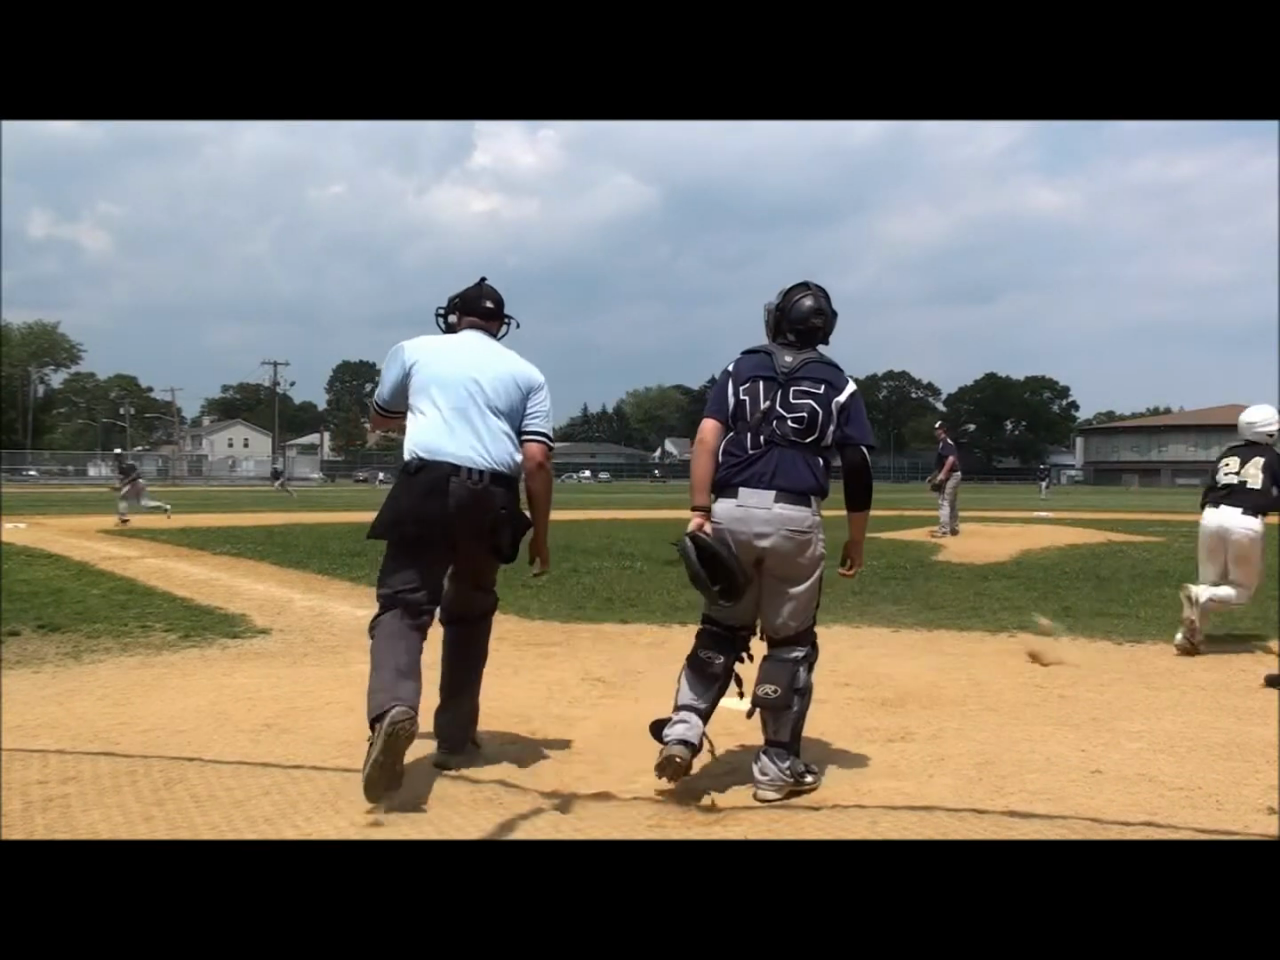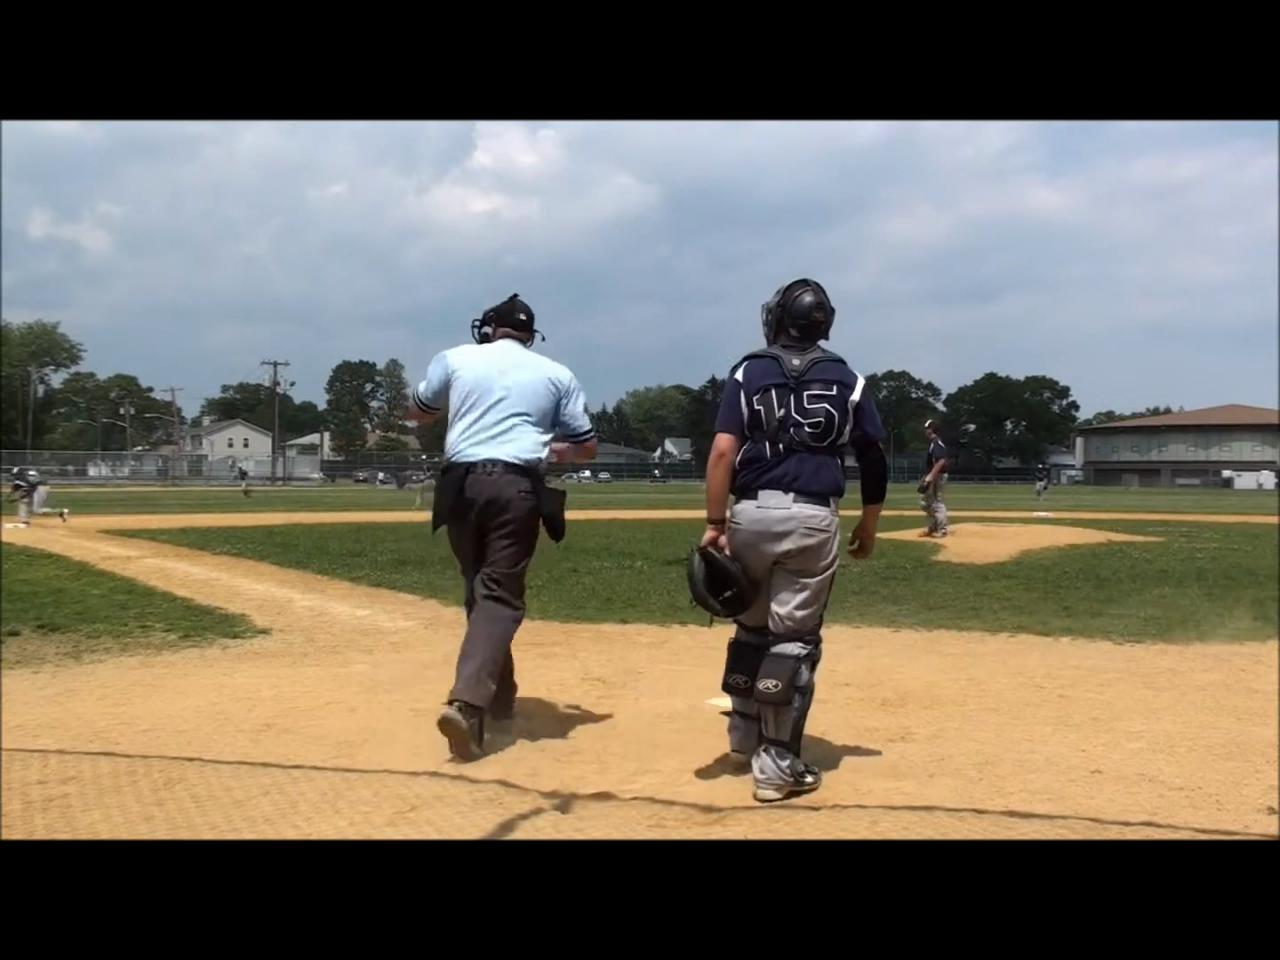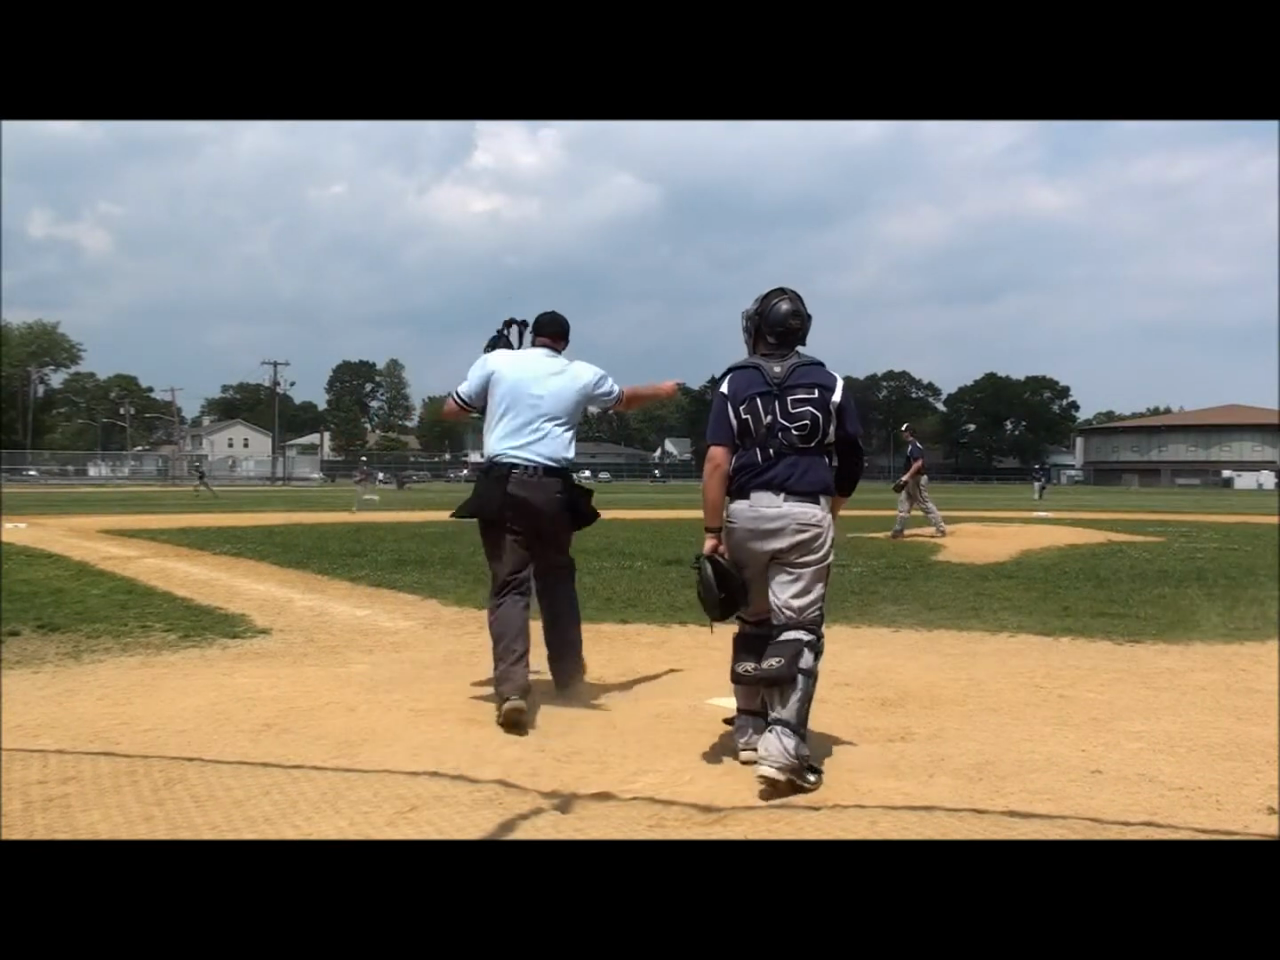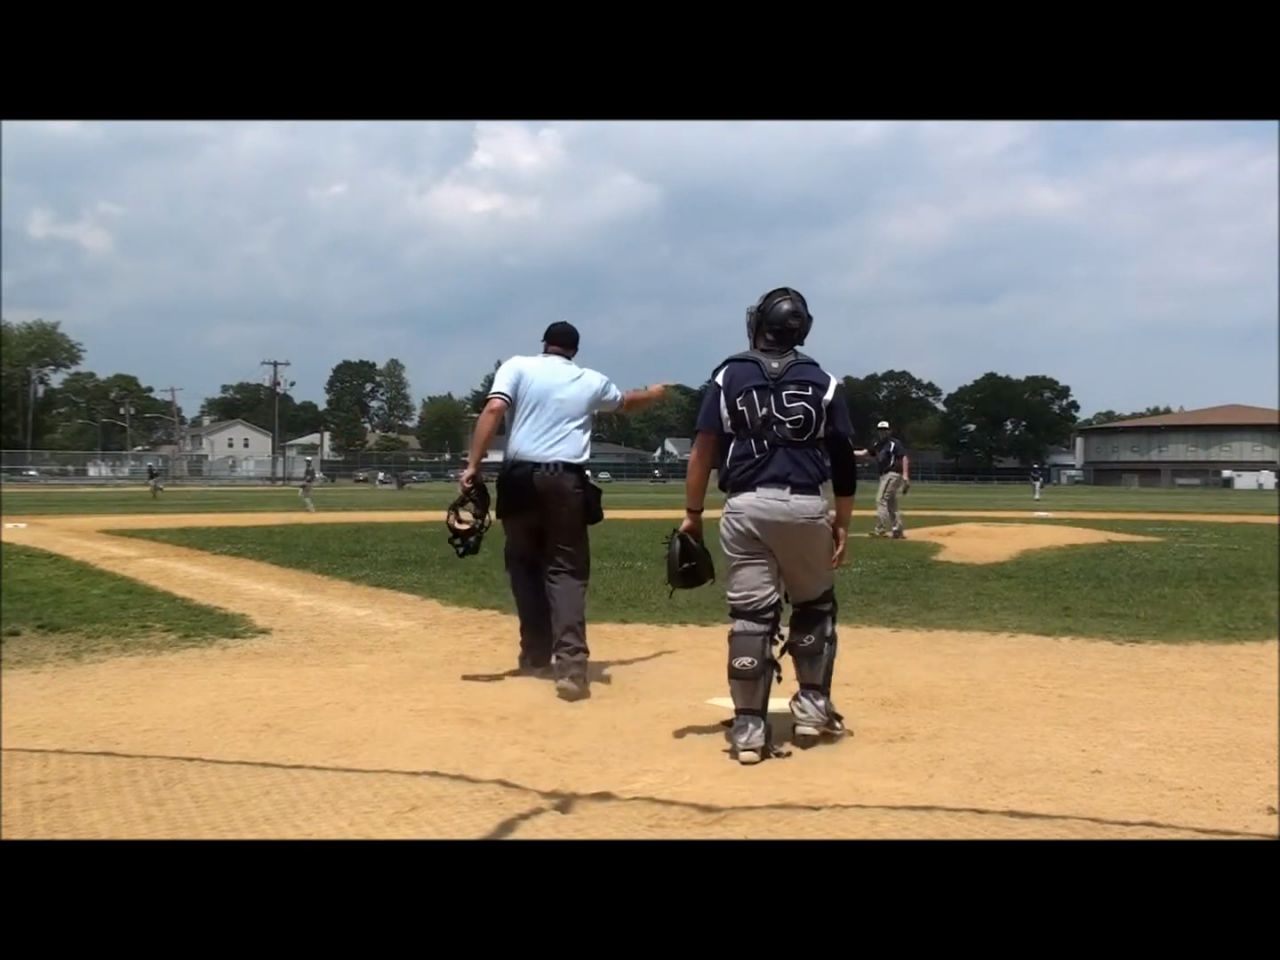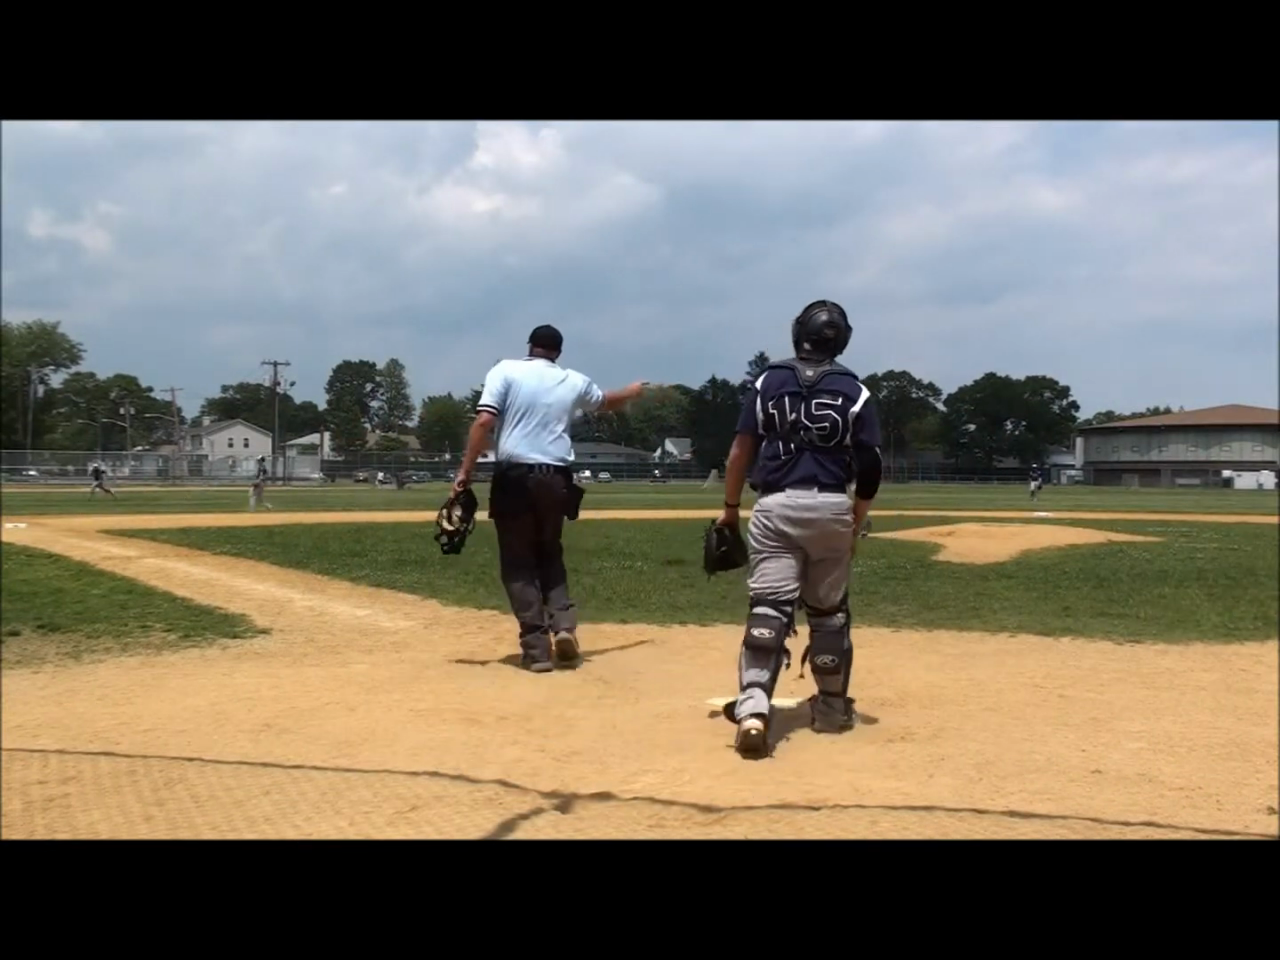
dt=0.4s
person 1, frame 1
left shoulder: (740, 368)
right shoulder: (837, 384)
left elbow: (706, 438)
right elbow: (857, 467)
left wrist: (699, 511)
right wrist: (857, 538)
left hip: (731, 513)
right hip: (794, 519)
left knee: (722, 630)
right knee: (791, 642)
left ankle: (683, 729)
right ankle: (778, 766)
person 1, frame 2
left shoulder: (747, 373)
right shoulder: (847, 380)
left elbow: (723, 452)
right elbow: (874, 461)
left wrist: (713, 523)
right wrist: (869, 524)
left hip: (751, 514)
right hip: (812, 518)
left knee: (750, 629)
right knee: (794, 638)
left ankle: (745, 735)
right ankle: (777, 765)
person 1, frame 3
left shoulder: (733, 383)
right shoulder: (828, 382)
left elbow: (718, 462)
right elbow: (852, 459)
left wrist: (712, 532)
right wrist: (830, 508)
left hip: (747, 515)
right hip: (805, 515)
left knee: (753, 623)
right knee: (795, 630)
left ankle: (749, 731)
right ankle: (782, 748)
person 1, frame 4
left shoulder: (729, 376)
right shoulder: (822, 381)
left elbow: (704, 451)
right elbow: (844, 458)
left wrist: (693, 512)
right wrist: (842, 520)
left hip: (745, 507)
right hip: (804, 507)
left knee: (750, 617)
right knee: (815, 605)
left ankle: (749, 730)
right ankle: (812, 707)
person 1, frame 5
left shoulder: (768, 381)
right shoulder: (854, 391)
left elbow: (741, 450)
right elbow: (870, 465)
left wrist: (730, 506)
right wrist: (856, 519)
left hip: (775, 506)
right hip: (830, 507)
left knee: (768, 609)
right knee: (828, 609)
left ankle: (753, 704)
right ankle: (831, 706)
person 2, frame 1
left shoulder: (412, 350)
right shoulder: (526, 372)
left elbow: (381, 420)
right elbow: (536, 460)
right wrist: (540, 534)
left hip: (427, 487)
right hip: (492, 496)
left knee: (403, 608)
right knee: (470, 613)
left ankle: (393, 710)
right ankle: (454, 738)
person 2, frame 2
left shoulder: (455, 358)
right shoulder: (557, 374)
left elbow: (417, 411)
right elbow: (587, 447)
right wrist: (562, 450)
left hip: (462, 485)
right hip: (517, 488)
left knee: (481, 591)
right knee: (499, 597)
left ankle: (494, 694)
right ankle: (467, 702)
person 2, frame 3
left shoulder: (496, 361)
right shoulder: (584, 374)
left elbow: (451, 410)
right elbow: (625, 399)
right wrist: (661, 391)
left hip: (500, 484)
right hip: (552, 487)
left knee: (510, 587)
right knee: (555, 574)
left ankle: (512, 688)
right ankle: (565, 669)
person 2, frame 4
left shoulder: (518, 366)
right shoulder: (592, 380)
left elbow: (494, 410)
right elbow: (626, 402)
left wrist: (473, 465)
right wrist: (653, 394)
left hip: (521, 479)
right hip: (568, 482)
left knee: (523, 562)
right knee: (567, 571)
left ankle: (537, 651)
right ankle: (571, 666)
person 2, frame 5
left shoulder: (505, 371)
right shoulder: (575, 381)
left elbow: (484, 421)
right elbow: (606, 401)
left wrist: (465, 470)
right wrist: (631, 392)
left hip: (515, 478)
right hip: (557, 480)
left knee: (519, 566)
right knee: (550, 556)
left ankle: (537, 648)
right ankle: (563, 626)
